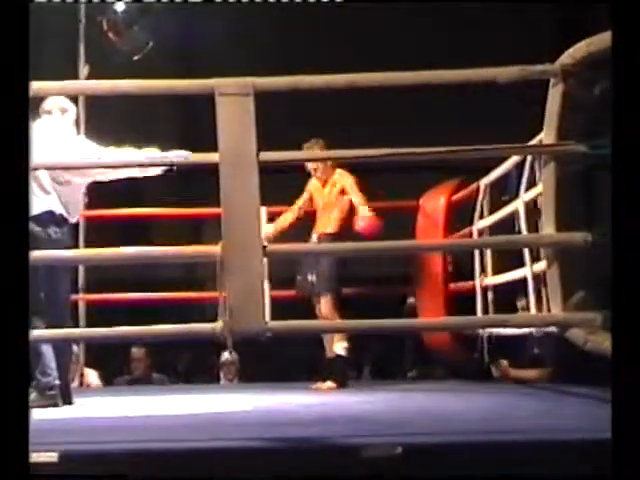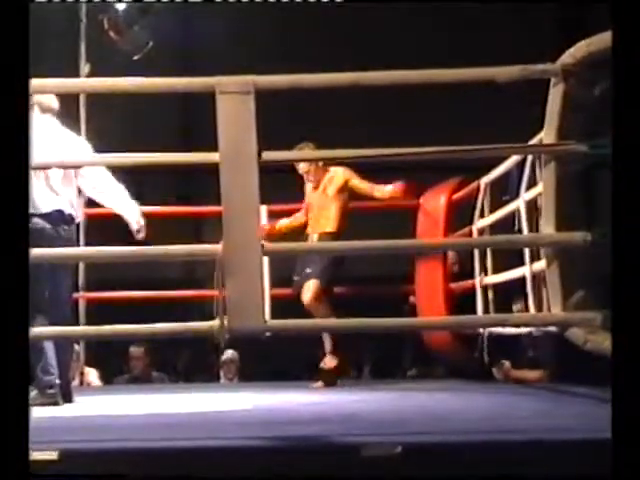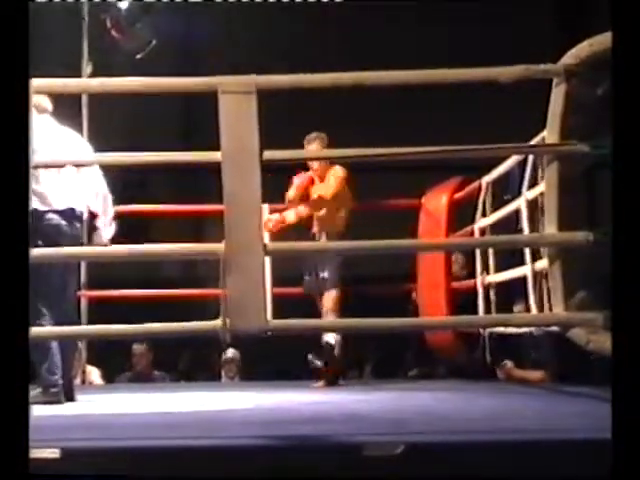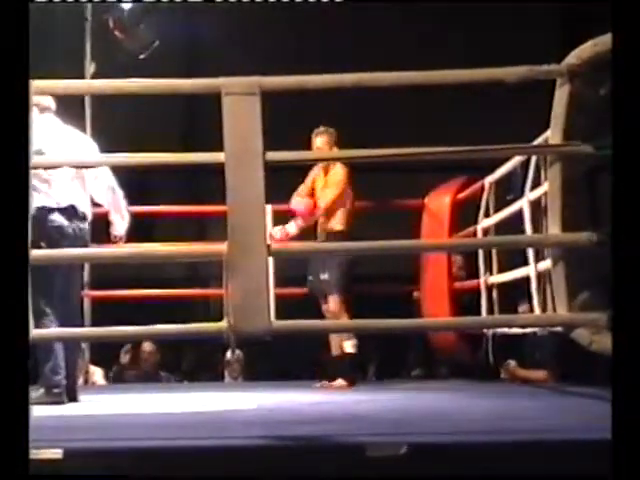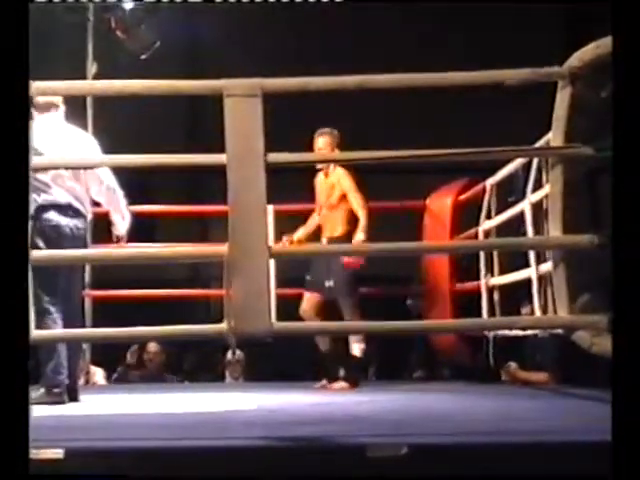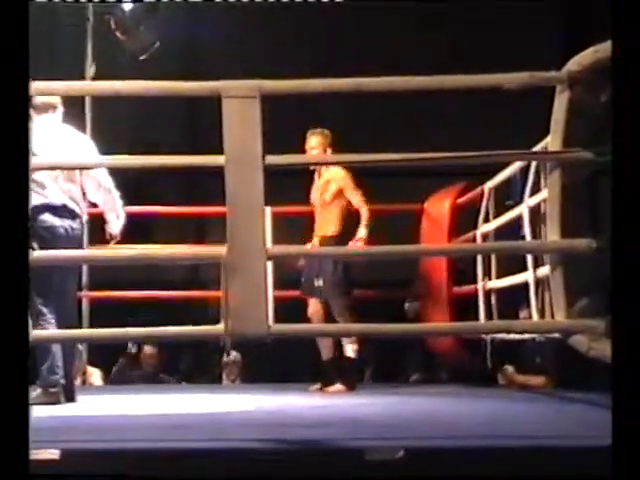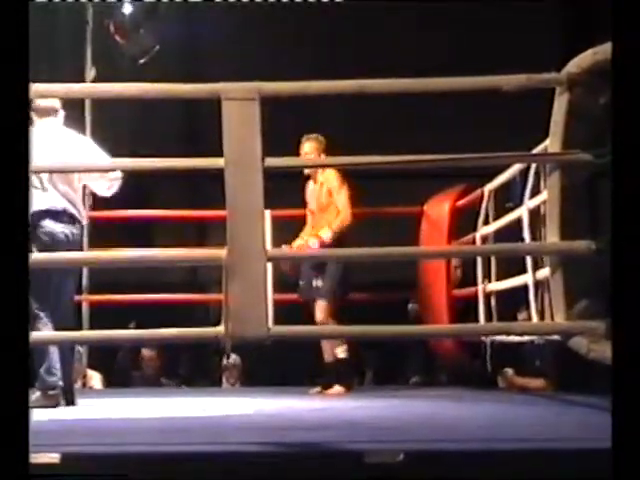
dt=0.3s
person 1, frame 1
left shoulder: (32, 139)
right shoulder: (65, 142)
right elbow: (111, 161)
left hip: (34, 228)
right hip: (53, 228)
left knee: (37, 310)
right knee: (58, 310)
left ankle: (47, 385)
right ankle: (60, 386)
person 1, frame 2
left shoulder: (33, 136)
right shoulder: (70, 141)
right elbow: (101, 181)
right wrist: (133, 213)
left hip: (35, 226)
right hip: (62, 226)
left knee: (38, 308)
right knee: (60, 307)
left ankle: (48, 385)
right ankle: (63, 383)
person 1, frame 3
left shoulder: (34, 134)
right shoulder: (73, 139)
right elbow: (96, 185)
right wrist: (104, 226)
left hip: (41, 221)
right hip: (72, 224)
left knee: (42, 306)
right knee: (65, 305)
left ankle: (50, 383)
right ankle: (65, 383)
person 1, frame 4
left shoulder: (33, 136)
right shoulder: (79, 138)
right elbow: (105, 182)
right wrist: (119, 220)
left hip: (45, 222)
right hip: (77, 223)
left knee: (47, 305)
right knee: (70, 305)
left ankle: (53, 384)
right ankle: (69, 383)
person 1, frame 5
left shoulder: (33, 134)
right shoulder: (82, 138)
right elbow: (104, 182)
right wrist: (120, 219)
left hip: (46, 220)
right hip: (76, 223)
left knee: (49, 304)
right knee: (71, 305)
left ankle: (54, 383)
right ankle: (70, 382)
person 1, frame 6
left shoulder: (31, 136)
right shoulder: (78, 138)
right elbow: (100, 182)
right wrist: (115, 219)
left hip: (41, 222)
right hip: (71, 224)
left knee: (43, 306)
right knee: (66, 306)
left ankle: (50, 383)
right ankle: (66, 384)
person 1, frame 7
left shoulder: (32, 139)
right shoulder: (78, 141)
right elbow: (111, 175)
left hip: (41, 227)
right hip: (71, 229)
left knee: (41, 310)
right knee: (63, 310)
left ankle: (50, 387)
right ankle: (65, 387)
person 2, frame 1
left shoulder: (344, 178)
right shoulder: (313, 184)
left elbow: (357, 198)
right elbow: (297, 210)
left wrist: (364, 212)
right wrist: (274, 228)
left hip: (332, 244)
right hip: (313, 245)
left knee: (329, 310)
right knee: (321, 313)
left ankle: (339, 373)
right ankle: (331, 371)
person 2, frame 2
left shoulder: (339, 174)
right shoulder: (309, 185)
left elbow: (370, 188)
left wrist: (390, 189)
right wrist: (275, 226)
left hip: (332, 243)
right hip: (311, 245)
left knee: (308, 297)
right knee: (320, 303)
left ankle: (334, 348)
right ankle: (331, 371)
person 2, frame 3
left shoulder: (338, 174)
right shoulder: (308, 176)
left elbow: (319, 203)
right elbow: (291, 199)
left wrist: (287, 217)
right wrist: (297, 187)
left hip: (335, 242)
right hip: (316, 243)
left knee: (330, 304)
right knee: (324, 307)
left ankle: (327, 358)
right ankle: (333, 370)
person 2, frame 4
left shoulder: (340, 172)
right shoulder: (315, 173)
left elbow: (322, 207)
right elbow: (299, 196)
left wrist: (291, 228)
right wrist: (301, 204)
left hip: (337, 241)
right hip: (320, 242)
left knee: (336, 306)
right knee: (328, 310)
left ankle: (349, 373)
right ankle: (336, 370)
person 2, frame 5
left shoulder: (344, 178)
right shoulder: (319, 179)
left elbow: (362, 212)
left wrist: (360, 237)
right wrist: (297, 236)
right hip: (323, 248)
left knee: (350, 312)
right knee: (307, 310)
left ankle: (352, 374)
right ankle: (332, 368)
person 2, frame 6
left shoulder: (340, 175)
right shoulder: (317, 177)
left elbow: (363, 208)
left wrist: (362, 232)
left hip: (334, 248)
right hip: (317, 249)
left knee: (342, 314)
right knee: (314, 314)
left ankle: (348, 376)
right ankle: (329, 375)
person 2, frame 7
left shoulder: (333, 177)
right shoulder: (309, 186)
left elbow: (346, 215)
left wrist: (322, 237)
right wrist: (294, 246)
right hip: (313, 253)
left knee: (323, 316)
right knee: (321, 319)
left ankle: (344, 377)
right ankle: (331, 377)
